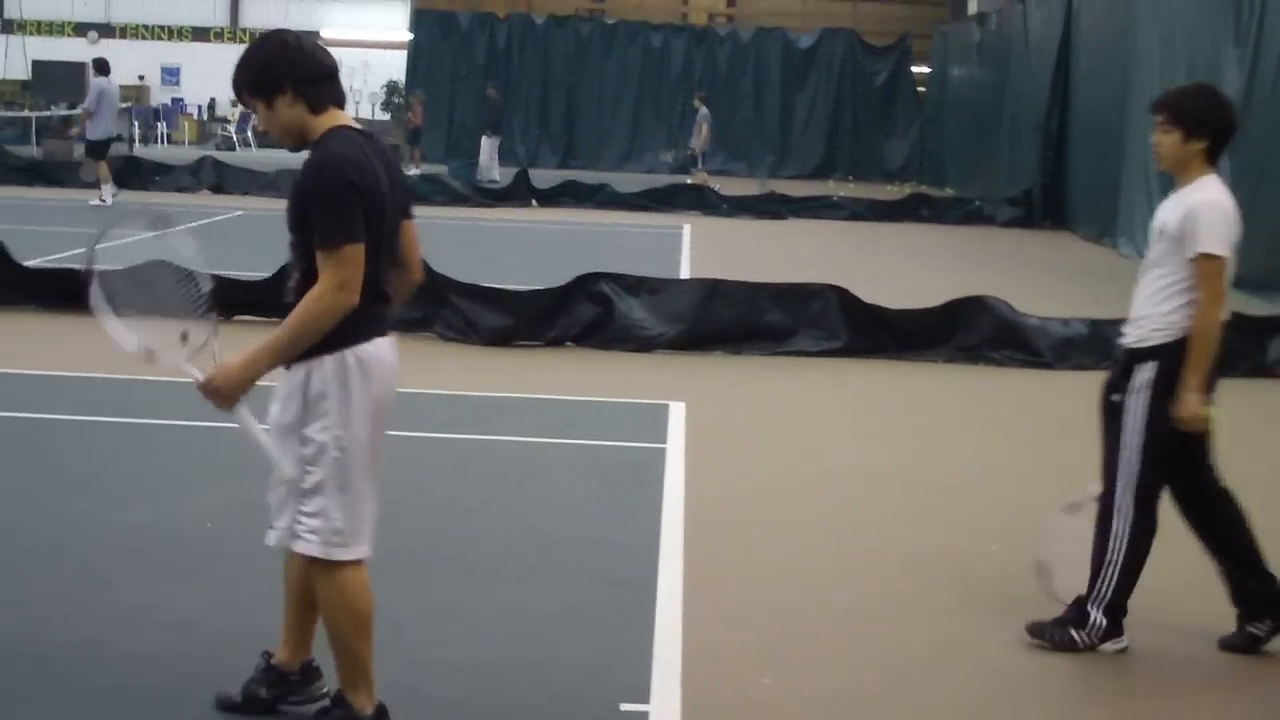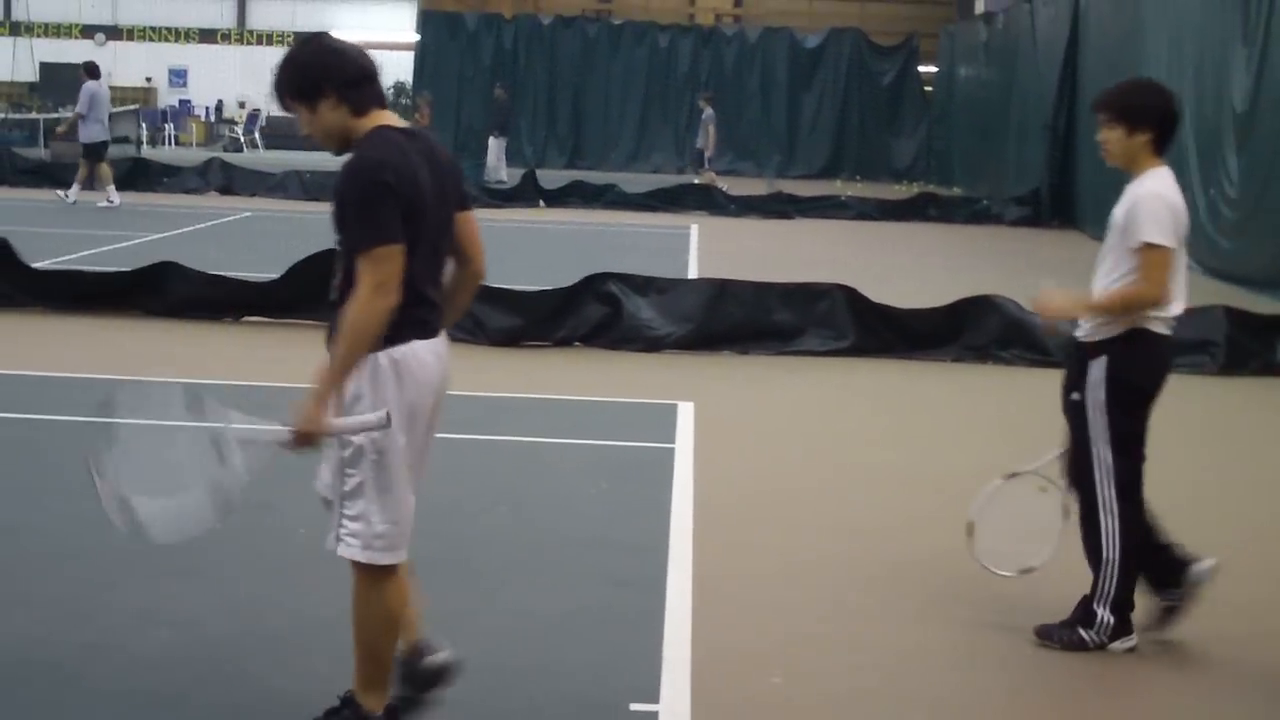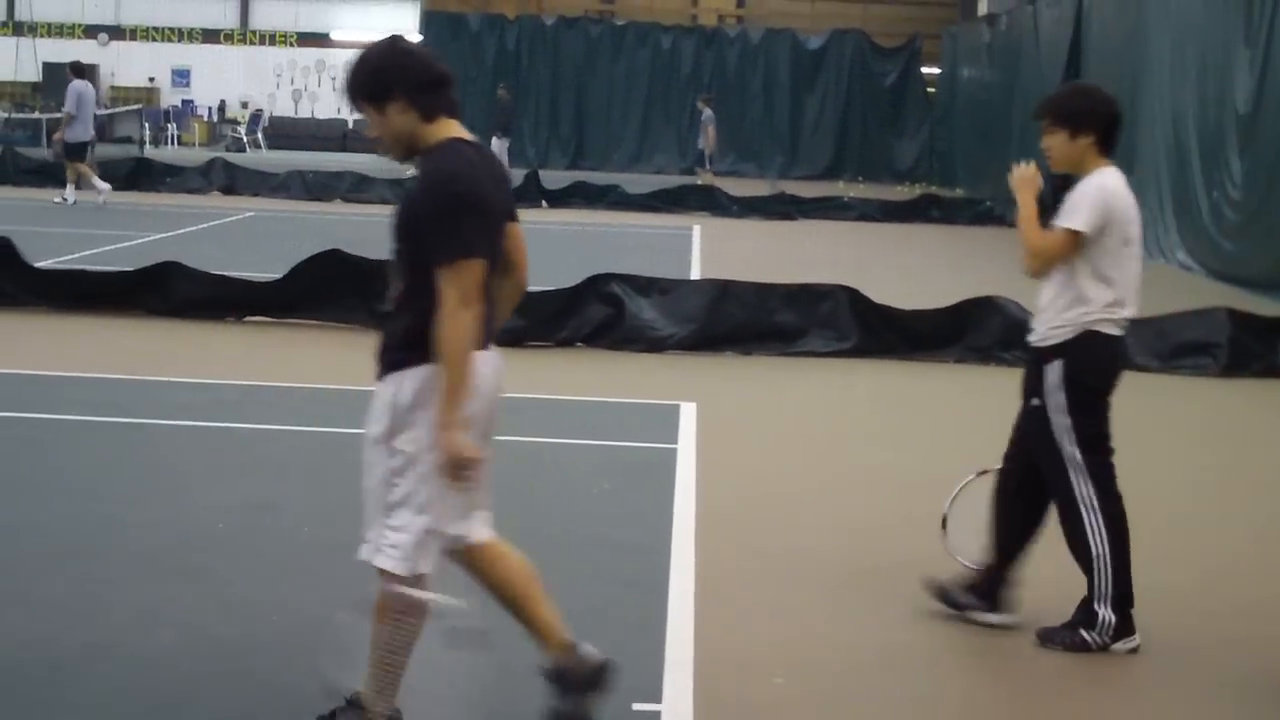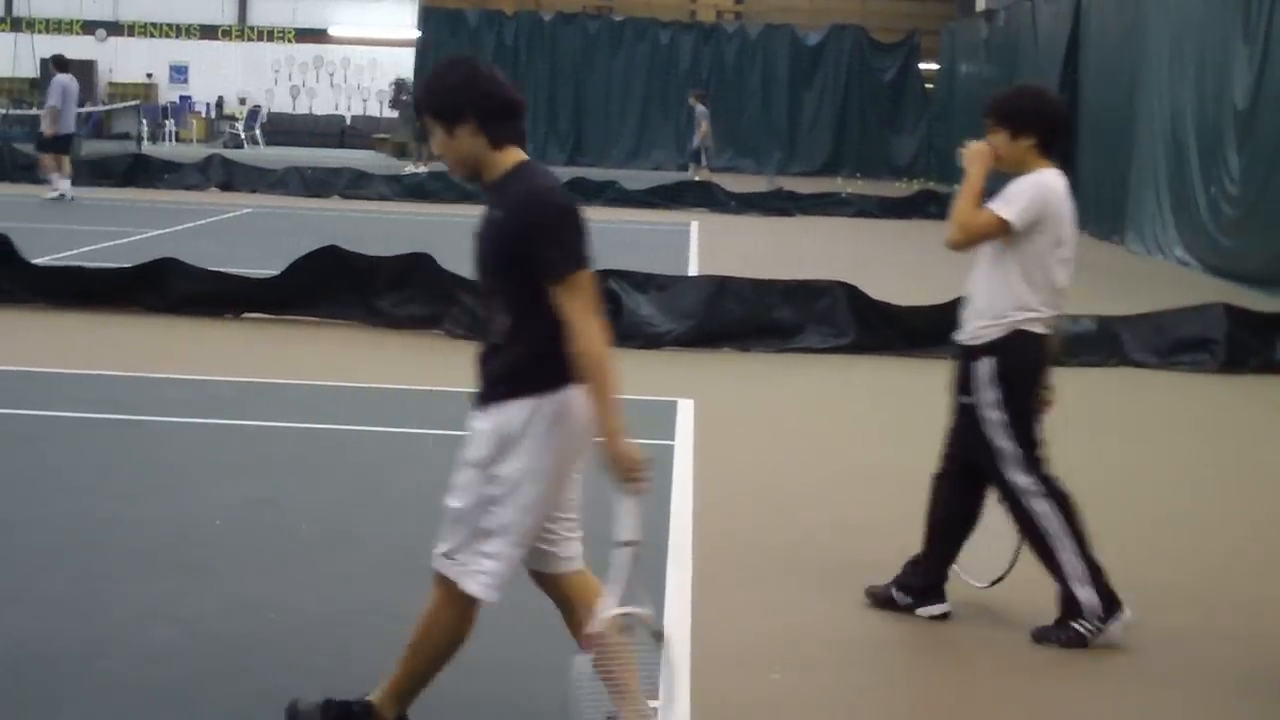
dt=0.2s
person 1, frame 1
left shoulder: (329, 169)
right shoulder: (374, 154)
left elbow: (337, 292)
right elbow: (411, 269)
left wrist: (249, 367)
left hip: (336, 366)
right hip: (354, 355)
left knee: (332, 542)
right knee: (309, 525)
person 1, frame 2
left shoulder: (368, 170)
right shoulder: (430, 153)
left elbow: (378, 293)
right elbow: (472, 264)
left wrist: (323, 395)
left hip: (381, 366)
right hip: (421, 351)
left knee: (373, 544)
right knee: (363, 523)
right ankle: (415, 655)
person 1, frame 3
left shoulder: (443, 182)
right shoulder: (479, 163)
left elbow: (461, 307)
right elbow: (514, 275)
left wrist: (450, 425)
left hip: (429, 380)
right hip: (464, 370)
left knee: (402, 555)
right knee: (463, 534)
right ankle: (571, 658)
person 1, frame 4
left shoulder: (537, 204)
right shoulder: (520, 192)
left elbow: (583, 318)
left wrist: (613, 432)
left hip: (529, 409)
right hip: (527, 402)
left knee: (461, 570)
right knee: (557, 563)
person 2, frame 1
left shoulder: (1207, 205)
right shoulder: (1184, 199)
left elbow: (1211, 308)
left wrist: (1191, 389)
left hip: (1163, 366)
right hip: (1155, 360)
left knee: (1129, 493)
right knee: (1196, 489)
left ankle: (1098, 621)
person 2, frame 2
left shoulder: (1152, 196)
right shoulder: (1145, 190)
left elbow: (1148, 294)
left wrist: (1073, 306)
left hip: (1120, 355)
right hip: (1117, 352)
left knee: (1106, 487)
right knee: (1099, 477)
left ankle: (1106, 620)
right ankle: (1174, 570)
person 2, frame 3
left shoulder: (1097, 190)
right shoulder: (1102, 190)
left elbow: (1039, 261)
left wrist: (1024, 197)
left hip: (1073, 356)
right hip: (1073, 352)
left knee: (1084, 487)
right knee: (1024, 475)
left ankle: (1110, 619)
right ankle: (987, 590)
person 2, frame 4
left shoulder: (1034, 189)
right shoulder: (1046, 191)
left elbow: (957, 236)
left wrist: (974, 173)
right wrist: (1040, 371)
left hip: (998, 355)
right hip: (1016, 350)
left knee: (1023, 480)
right knee: (960, 470)
left ankle: (1093, 602)
right ankle: (922, 585)
